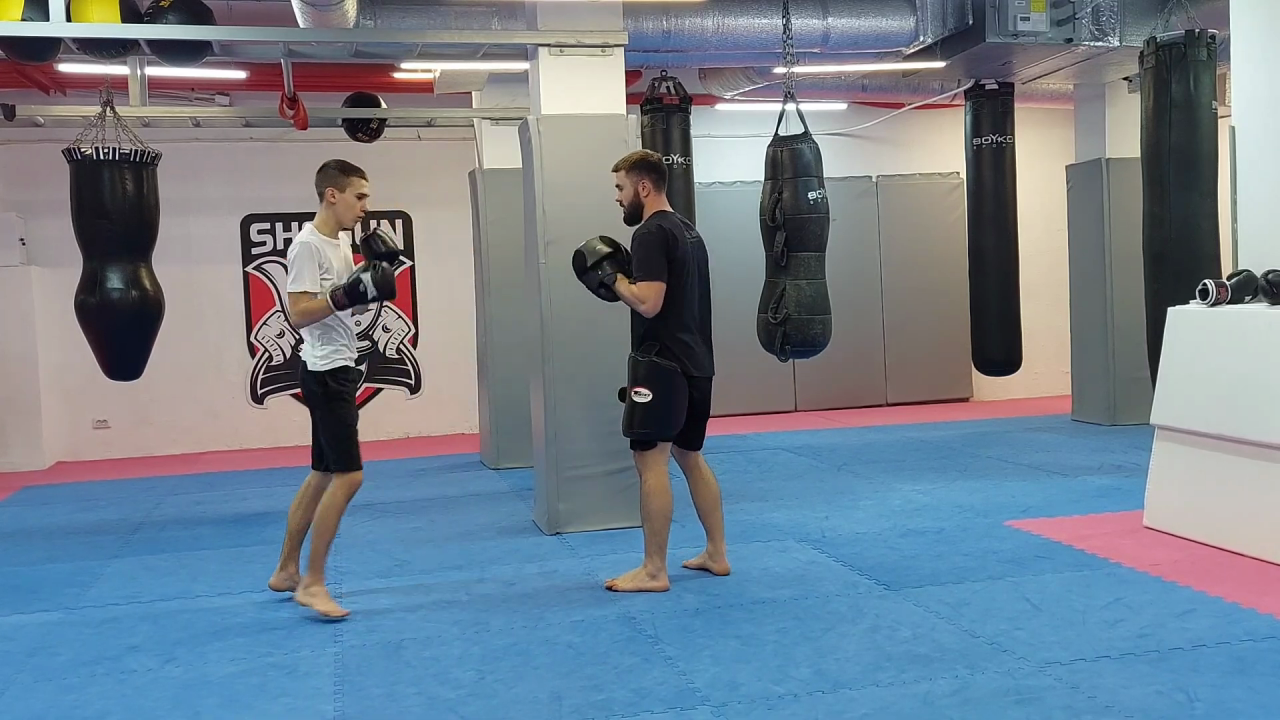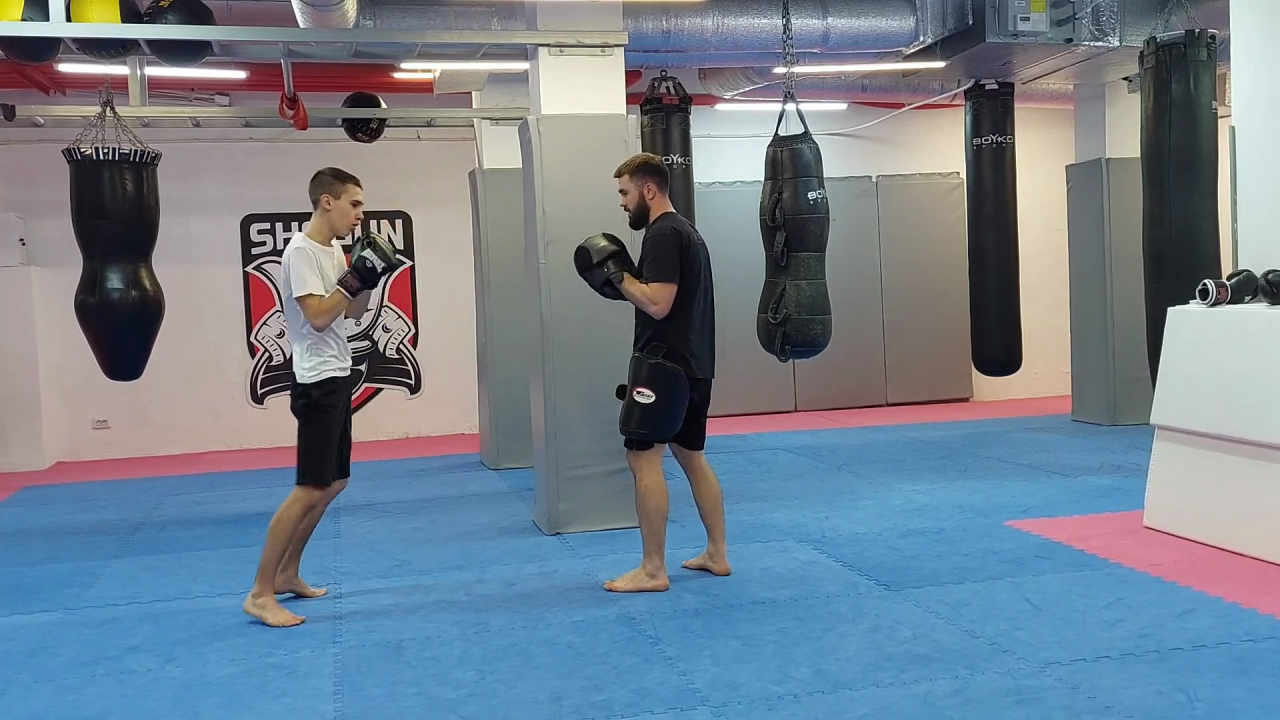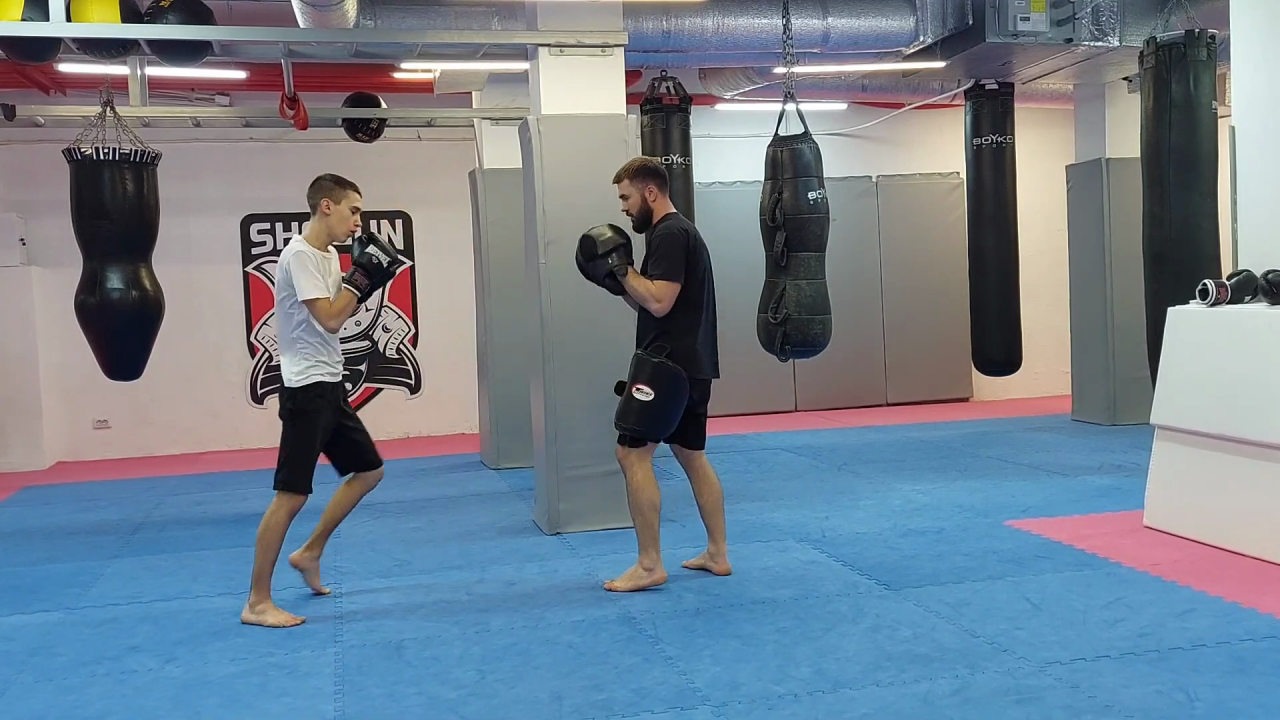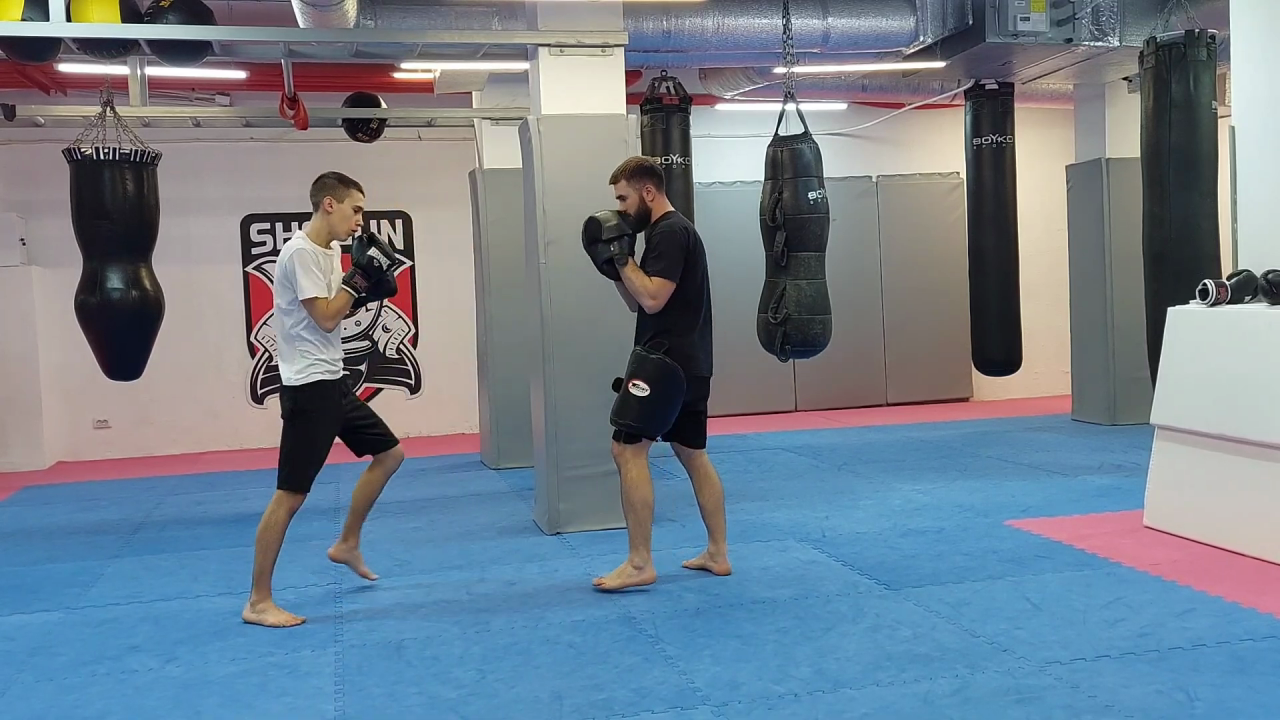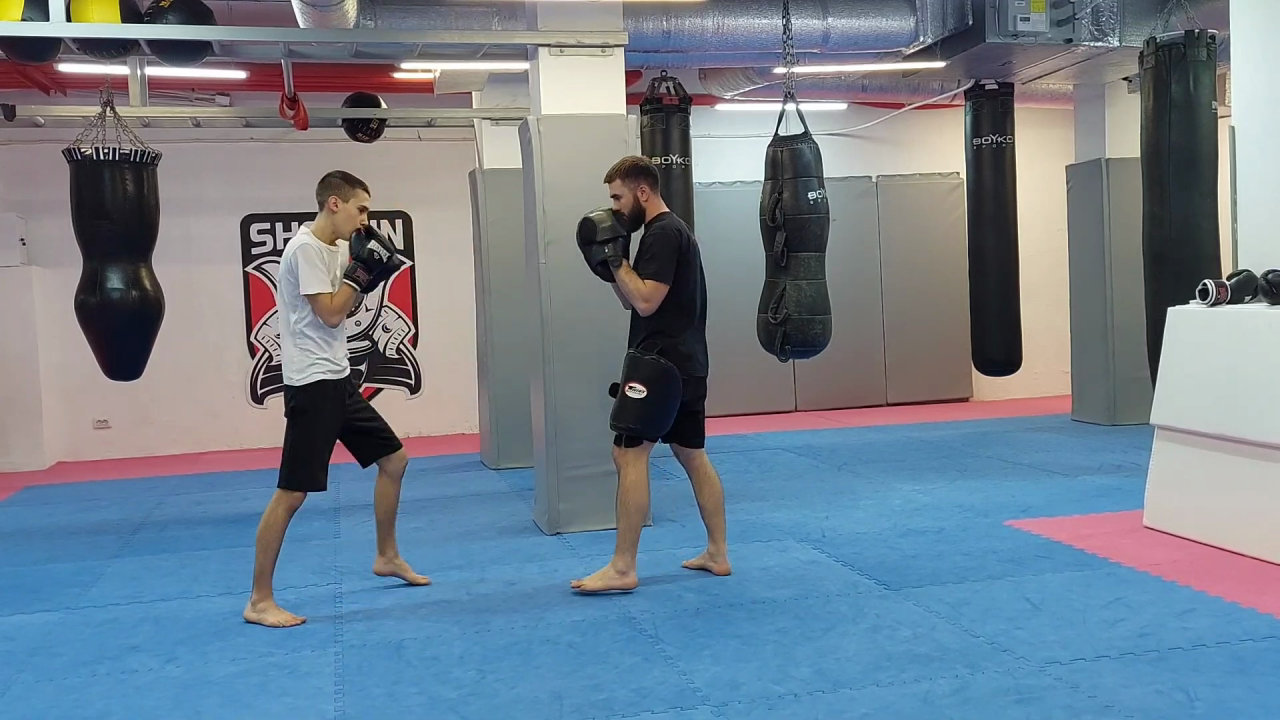
dt=0.1s
person 1, frame 1
left shoulder: (341, 242)
right shoulder: (307, 245)
right elbow: (299, 313)
left wrist: (369, 282)
right wrist: (343, 294)
left hip: (340, 371)
right hip: (328, 373)
left knee: (326, 475)
right knee: (346, 478)
left ankle: (288, 570)
right ankle: (312, 583)
person 1, frame 2
left shoulder: (334, 249)
right shoulder: (301, 251)
left elbow: (352, 312)
right elbow: (318, 318)
left wrist: (367, 277)
right wrist: (355, 277)
left hip: (334, 380)
right hip: (318, 384)
left knee: (330, 484)
right knee: (312, 489)
left ankle: (287, 573)
right ankle: (260, 594)
person 1, frame 3
left shoulder: (327, 254)
right shoulder: (299, 255)
left elbow: (341, 314)
right elbow: (329, 320)
left wrist: (365, 279)
right wrist: (360, 275)
left hip: (330, 385)
right hip: (306, 389)
left knee: (366, 473)
right knee: (291, 496)
left ankle: (309, 553)
right ankle: (257, 602)
person 1, frame 4
left shoulder: (330, 250)
right shoulder: (300, 252)
right elbow: (327, 319)
left wrist: (366, 284)
right wrist: (358, 276)
left hip: (333, 381)
right hip: (308, 387)
left knee: (389, 454)
right knee: (290, 495)
left ankle: (348, 544)
right ankle: (259, 600)
person 1, frame 5
left shoulder: (337, 248)
right shoulder: (305, 248)
right elbow: (329, 314)
left wrist: (368, 276)
right wrist: (359, 269)
left hip: (339, 380)
right hip: (311, 385)
left knee: (393, 461)
right knee: (291, 494)
left ankle: (387, 557)
right ankle: (259, 599)
person 2, frame 1
left shoulder: (652, 233)
right shoulder: (687, 231)
left elbow: (649, 303)
left wrist: (614, 279)
right wrist: (623, 279)
left hip: (664, 364)
right hip: (693, 363)
left knee: (650, 460)
right knee: (690, 456)
left ankle: (653, 571)
right ankle: (716, 554)
person 2, frame 2
left shoulder: (662, 234)
right shoulder: (687, 233)
left elbow: (658, 304)
left wrist: (620, 278)
right wrist: (629, 281)
left hip: (666, 364)
right hip: (693, 364)
left knee: (644, 459)
right knee: (691, 456)
left ankle: (652, 570)
right ankle: (717, 554)
person 2, frame 3
left shoulder: (670, 234)
right shoulder: (678, 232)
left elbow: (659, 302)
left wrist: (623, 270)
right wrist: (622, 275)
left hip: (668, 364)
right hip: (690, 364)
left knee: (633, 453)
right knee: (692, 455)
left ankle: (649, 565)
right ankle: (717, 553)
person 2, frame 4
left shoulder: (669, 232)
right shoulder: (675, 230)
left elbow: (652, 299)
right elbow: (641, 300)
left wrist: (622, 260)
right wrist: (620, 266)
left hip: (667, 362)
right hip: (688, 363)
left knee: (628, 451)
right knee: (693, 455)
left ankle: (639, 563)
right ankle: (718, 553)
person 2, frame 5
left shoulder: (662, 233)
right shoulder: (674, 230)
left elbow: (646, 301)
right elbow: (643, 297)
left wrist: (614, 262)
right wrist: (615, 265)
left hip: (662, 363)
right hip: (684, 363)
left knee: (629, 455)
right knee: (692, 455)
left ankle: (622, 567)
right ankle: (718, 553)
